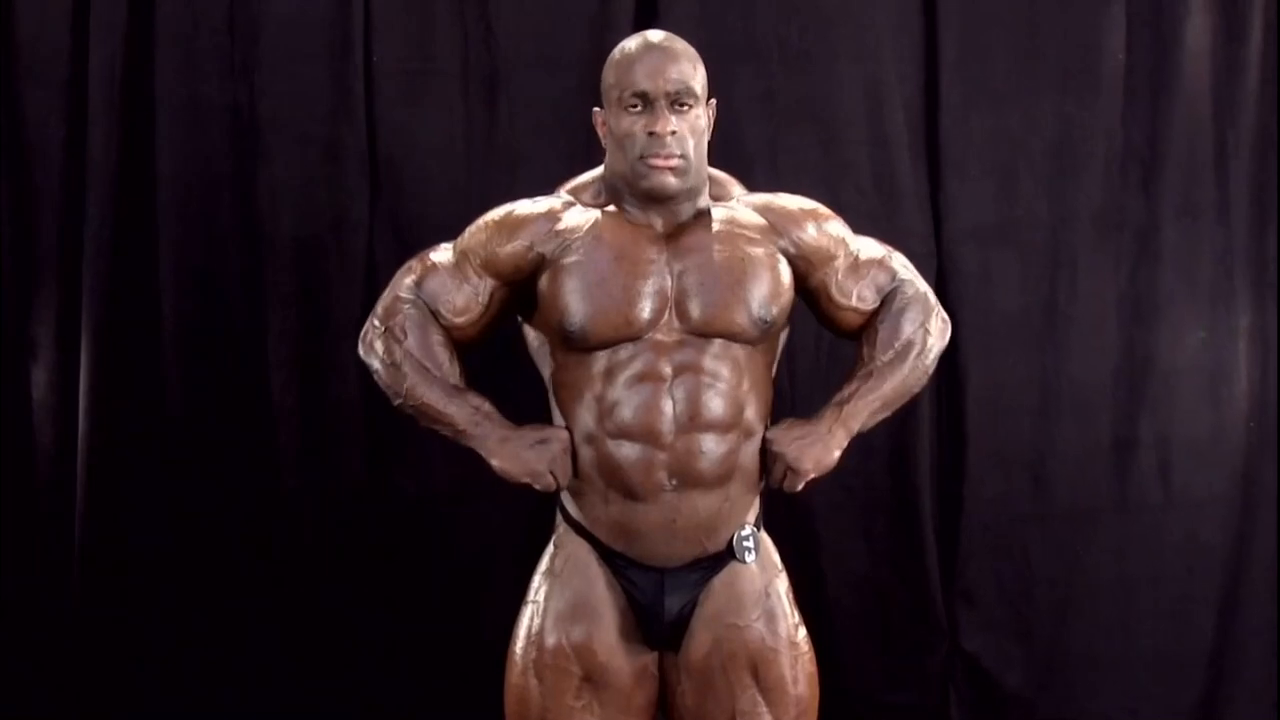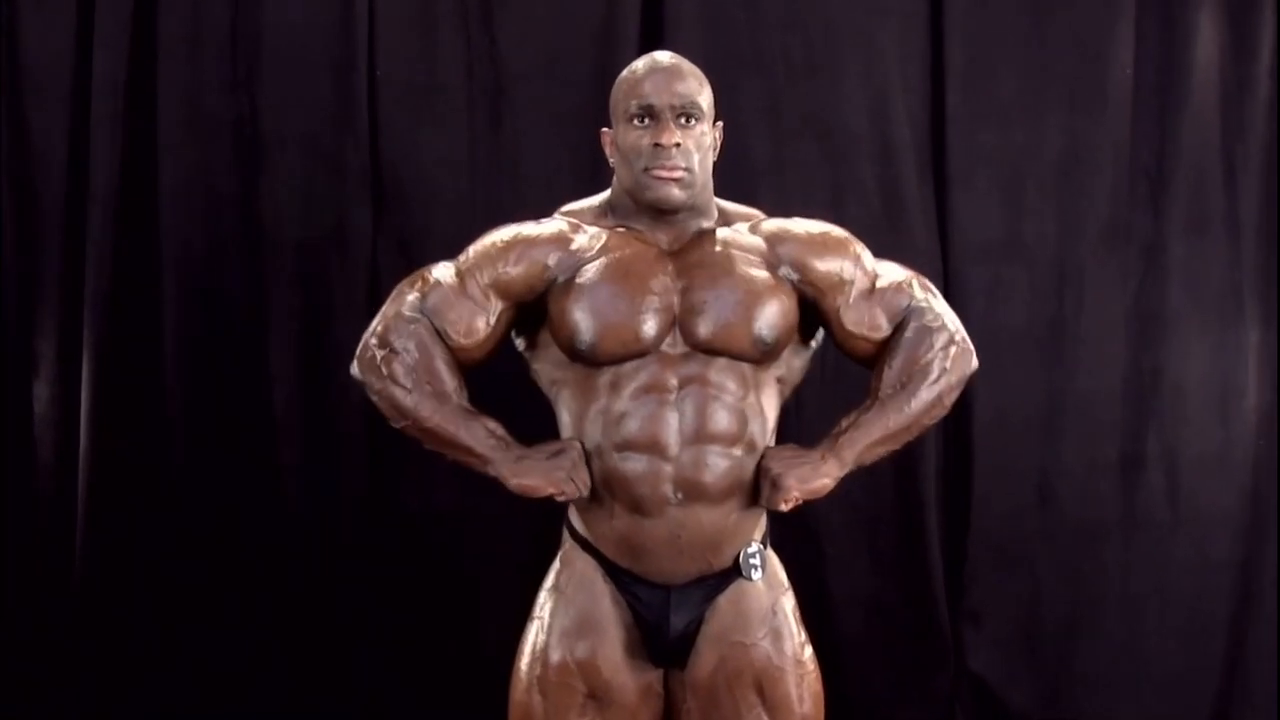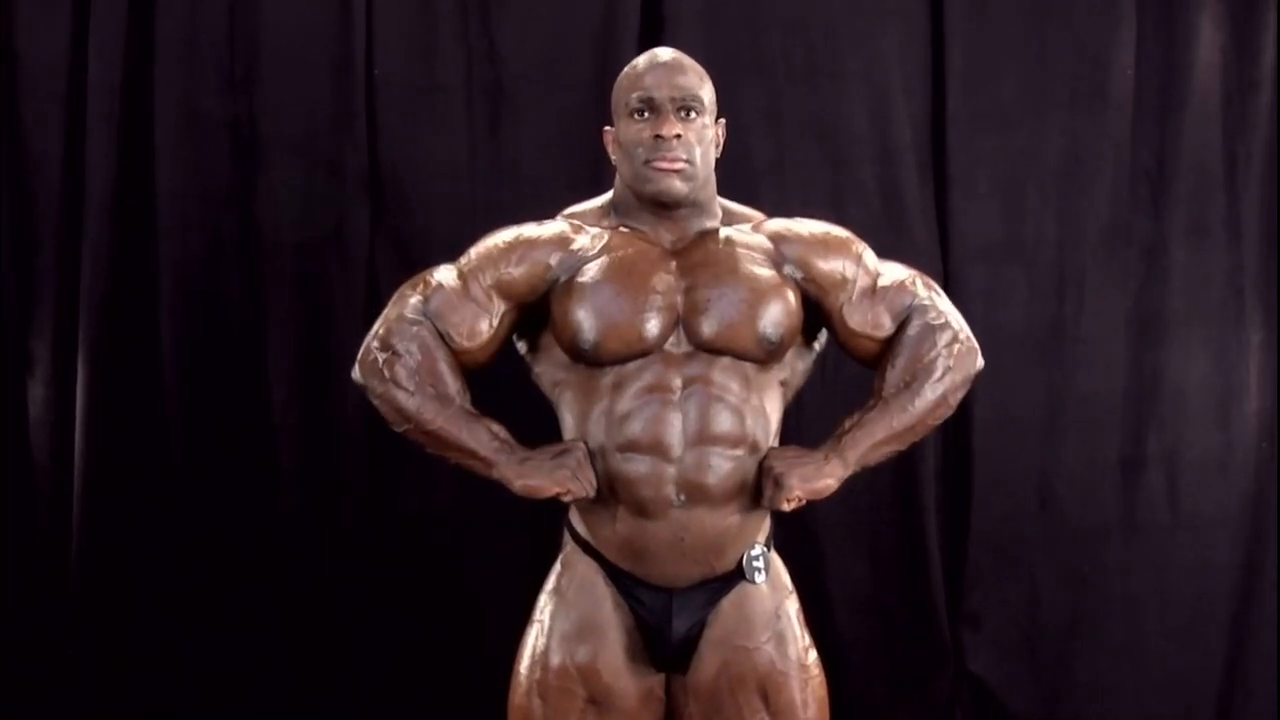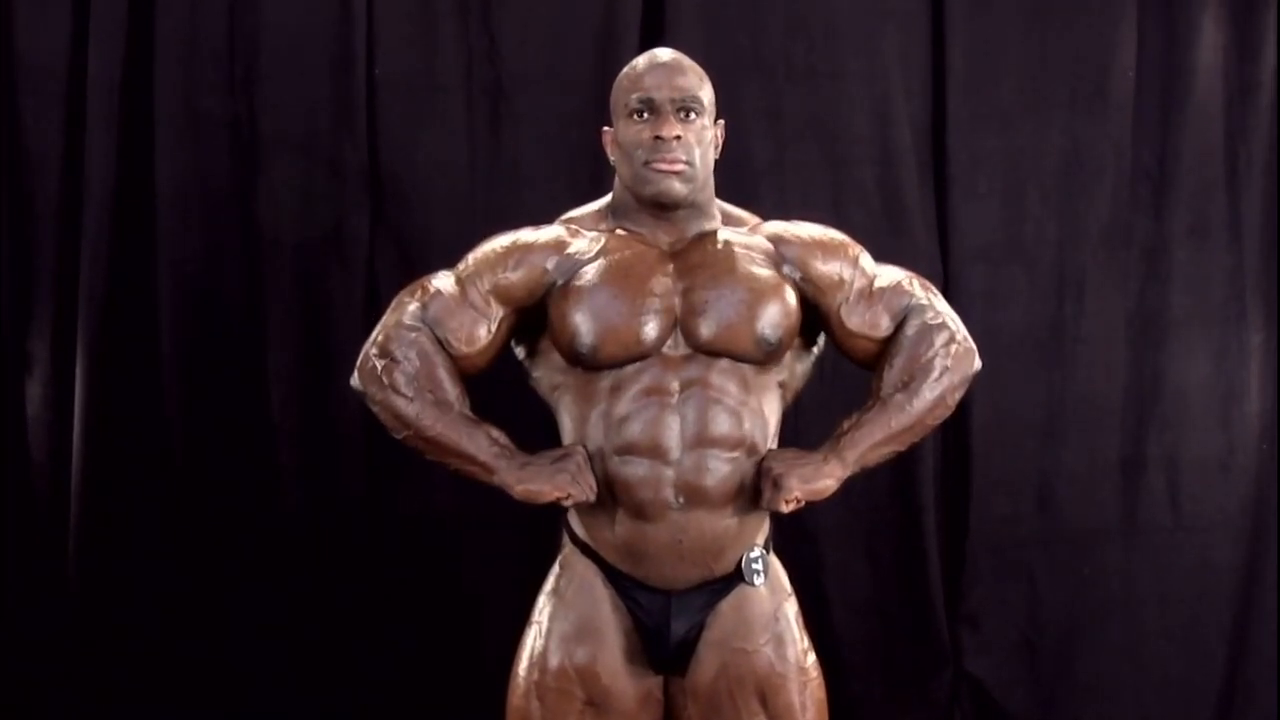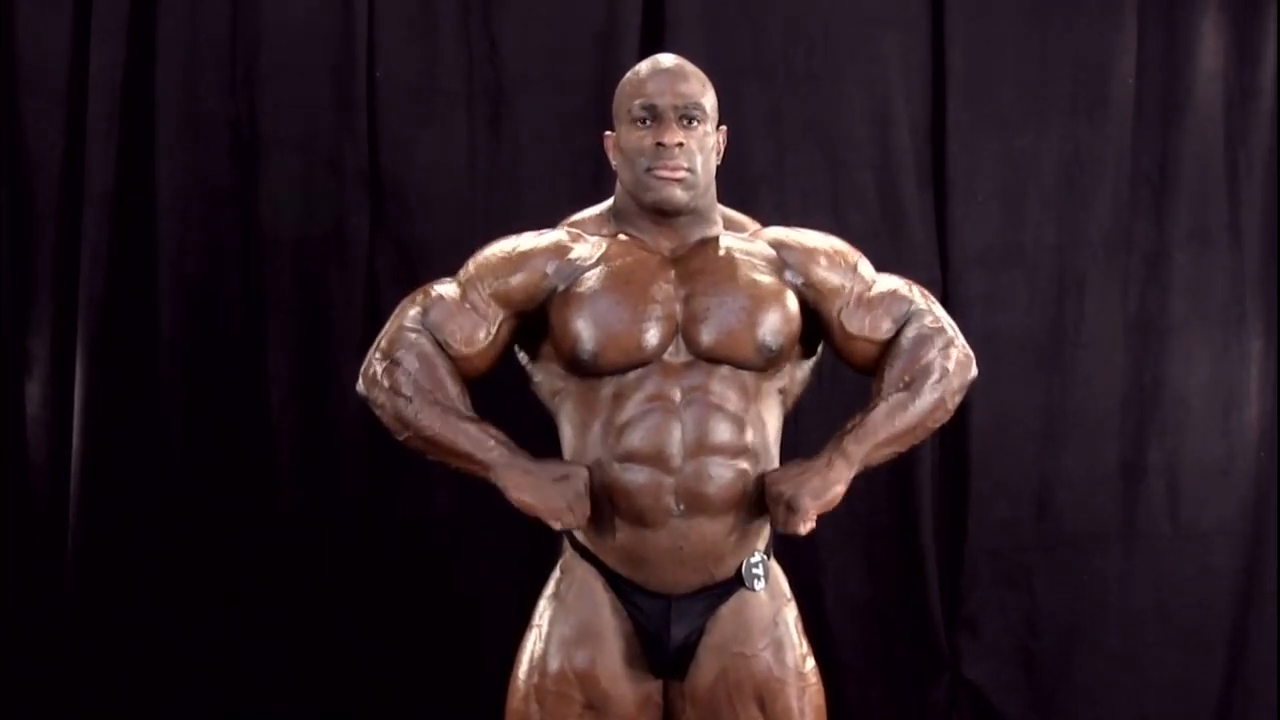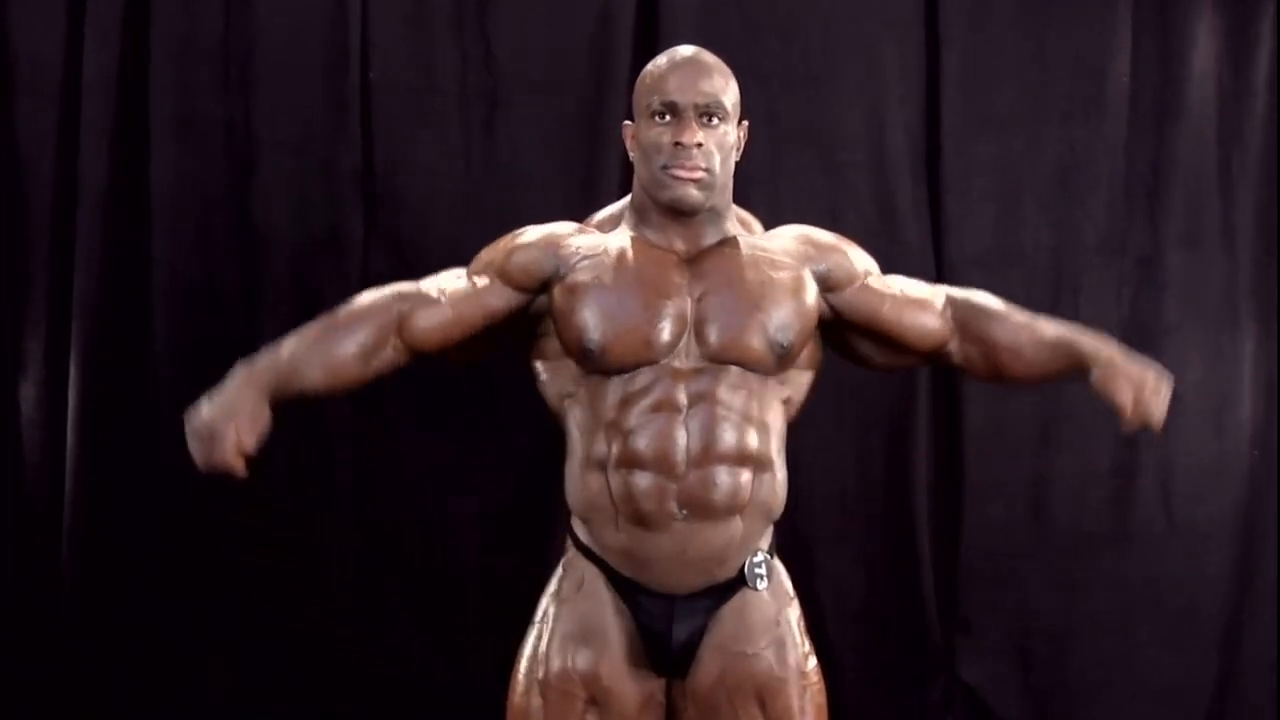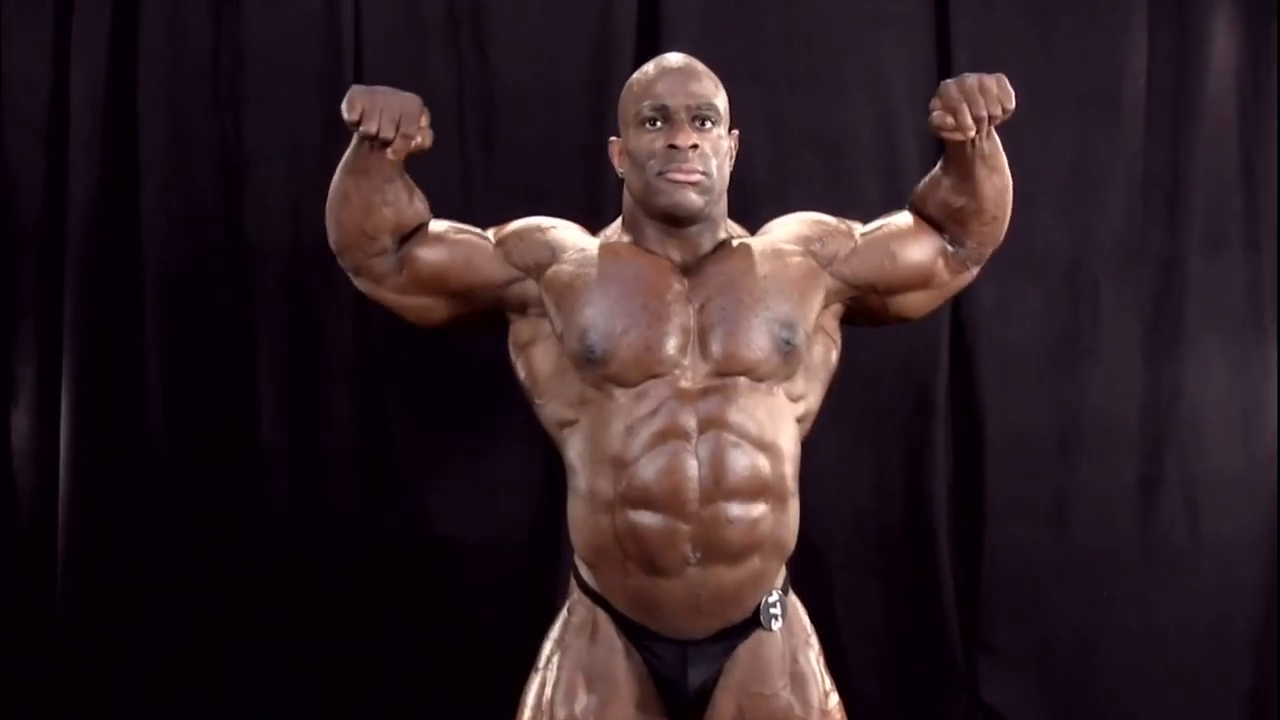
dt=0.7s
person 1, frame 1
left shoulder: (782, 228)
right shoulder: (541, 232)
left elbow: (918, 314)
right elbow: (394, 326)
left wrist: (834, 425)
right wrist: (493, 434)
left hip: (734, 577)
right hip: (591, 575)
person 1, frame 2
left shoulder: (789, 254)
right shoulder: (547, 254)
left elbow: (941, 341)
right elbow: (390, 347)
left wrist: (834, 456)
right wrist: (505, 457)
left hip: (740, 594)
right hip: (596, 591)
person 1, frame 3
left shoulder: (794, 254)
right shoulder: (548, 255)
left elbow: (946, 345)
right elbow: (393, 349)
left wrist: (837, 457)
right wrist: (509, 459)
left hip: (744, 594)
right hip: (597, 593)
person 1, frame 4
left shoulder: (794, 256)
right shoulder: (545, 259)
left elbow: (944, 344)
right elbow: (392, 356)
left wrist: (836, 459)
right wrist: (509, 465)
left hip: (743, 595)
right hip: (596, 596)
person 1, frame 5
left shoulder: (795, 263)
right shoulder: (543, 265)
left elbow: (942, 353)
right elbow: (394, 364)
left wrist: (841, 461)
right wrist: (505, 465)
left hip: (743, 603)
right hip: (595, 600)
person 1, frame 6
left shoulder: (806, 264)
right shoulder: (557, 259)
left elbow: (954, 323)
right elbow: (397, 320)
left wrist: (1092, 352)
right wrist: (256, 378)
left hip: (747, 606)
right hip: (597, 603)
person 1, frame 7
left shoulder: (808, 264)
right shoulder: (549, 268)
left elbow: (961, 238)
right elbow: (375, 252)
left wrist: (973, 138)
right wrist: (372, 141)
left hip: (761, 642)
right hip: (607, 643)
